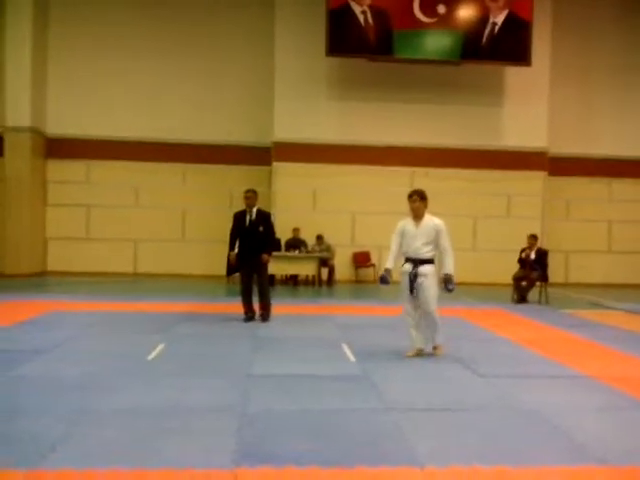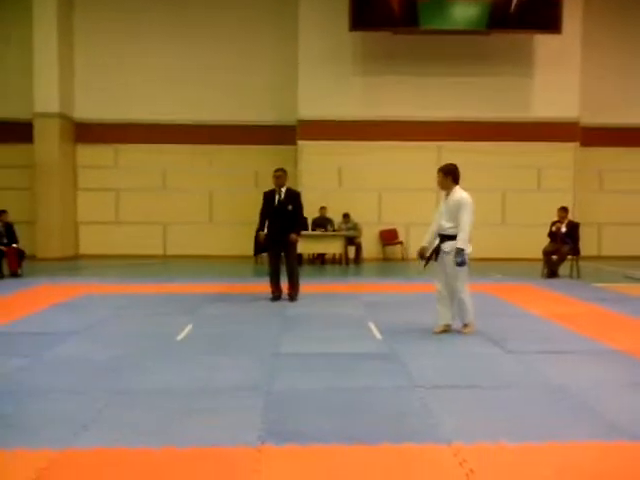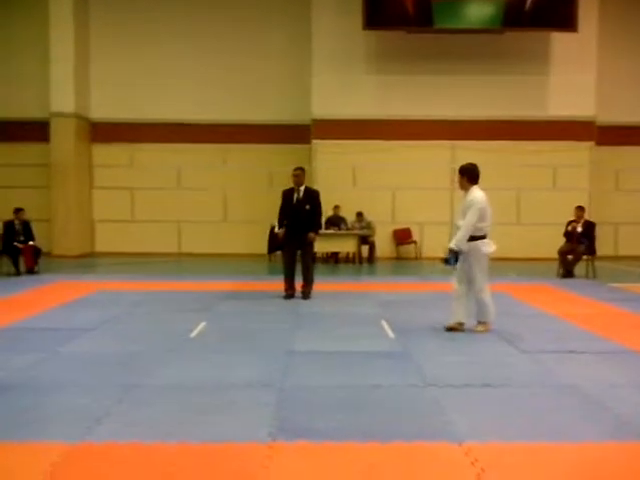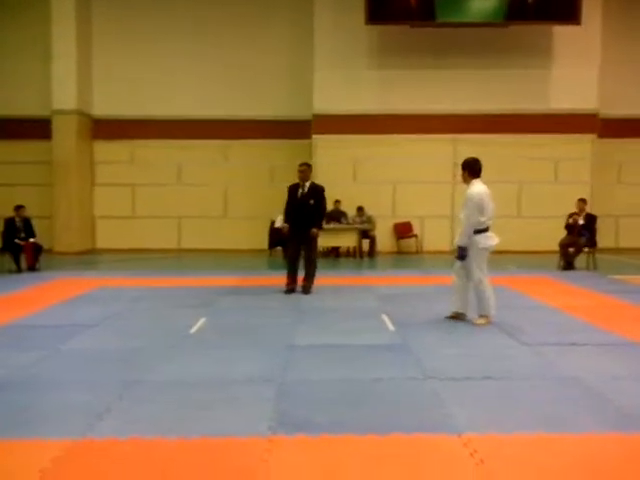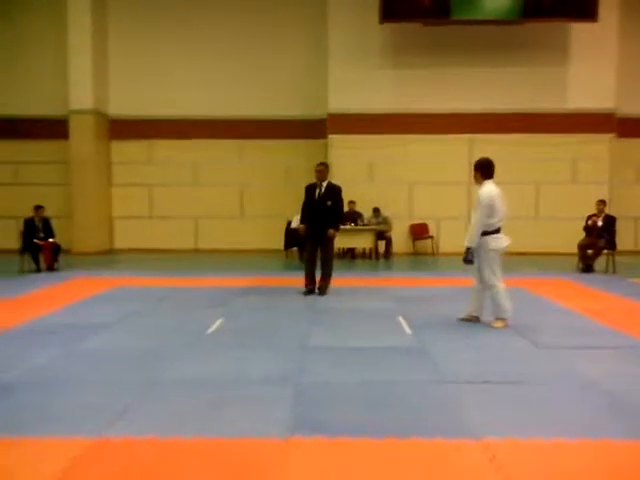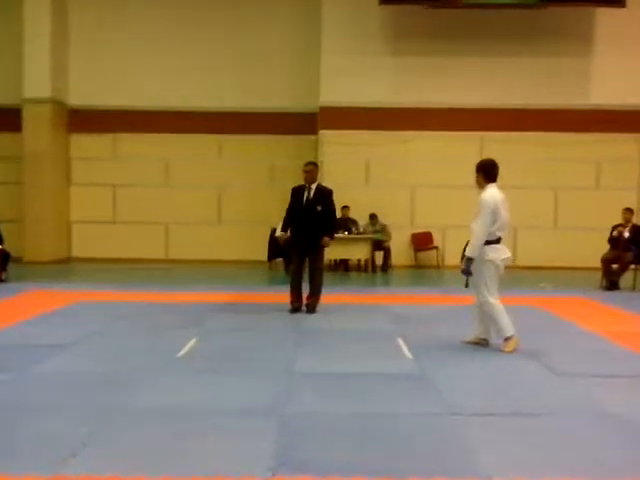
dt=0.3s
person 1, frame 1
left shoulder: (436, 224)
right shoulder: (403, 225)
left elbow: (445, 249)
right elbow: (395, 248)
left wrist: (448, 273)
right wrist: (388, 268)
left hip: (427, 270)
right hip: (409, 270)
left knee: (429, 308)
right knee: (411, 310)
left ankle: (436, 343)
right ankle: (418, 346)
person 1, frame 2
left shoulder: (463, 198)
right shoulder: (445, 198)
left elbow: (464, 225)
right elbow: (437, 224)
left wrist: (460, 248)
right wrist: (425, 244)
left hip: (454, 246)
right hip: (443, 245)
left knee: (458, 286)
right knee: (442, 287)
left ankle: (468, 321)
right ankle: (445, 322)
person 1, frame 3
left shoulder: (477, 198)
right shoulder: (471, 196)
left elbow: (468, 226)
left wrist: (453, 247)
left hip: (476, 247)
right hip: (468, 246)
left knee: (479, 285)
right knee: (460, 284)
left ankle: (485, 321)
right ankle: (459, 320)
person 1, frame 4
left shoulder: (473, 192)
right shoulder: (481, 189)
left elbow: (469, 222)
left wrist: (460, 245)
left hip: (477, 239)
right hip: (476, 238)
left knee: (478, 277)
right knee: (461, 273)
left ankle: (486, 313)
right ankle: (460, 310)
person 1, frame 5
left shoulder: (485, 193)
right shoulder: (494, 190)
left elbow: (478, 223)
left wrist: (469, 246)
left hip: (487, 241)
right hip: (490, 238)
left knee: (492, 280)
right knee: (480, 279)
left ankle: (502, 316)
right ankle: (475, 313)
person 1, frame 6
left shoulder: (487, 197)
right shoulder: (498, 195)
left elbow: (480, 231)
left wrist: (469, 257)
left hip: (486, 253)
right hip: (493, 249)
left knee: (487, 297)
right knee: (484, 296)
left ankle: (509, 336)
right ankle: (483, 335)
person 2, frame 1
left shoulder: (265, 215)
right shoulder: (238, 216)
left elbow: (271, 235)
right elbow: (234, 234)
left wrist: (267, 253)
right wrist: (232, 251)
left hip: (260, 256)
right hip: (244, 255)
left knee: (263, 285)
right knee: (245, 285)
left ankle: (265, 312)
right ankle: (249, 312)
person 2, frame 2
left shoulder: (294, 195)
right shoulder: (267, 195)
left elbow: (299, 215)
right elbow: (263, 214)
left wrist: (296, 232)
right wrist: (261, 230)
left hip: (289, 235)
right hip: (272, 235)
left knee: (291, 264)
right knee: (273, 265)
left ankle: (293, 292)
right ankle: (276, 292)
person 2, frame 3
left shoulder: (313, 193)
right shoulder: (286, 193)
left elbow: (317, 214)
right elbow: (282, 211)
left wrist: (314, 231)
right wrist: (280, 227)
left hip: (306, 234)
right hip: (290, 233)
left knee: (307, 263)
right knee: (288, 263)
left ankle: (306, 290)
right ankle: (289, 290)
person 2, frame 4
left shoulder: (318, 189)
right shoulder: (292, 188)
left elbow: (322, 210)
right elbow: (288, 207)
left wrist: (317, 227)
right wrist: (286, 223)
left hip: (310, 229)
right hip: (294, 228)
left knee: (310, 258)
right knee: (292, 257)
left ankle: (307, 285)
right ankle: (291, 284)
person 2, frame 5
left shoulder: (335, 189)
right shoulder: (309, 188)
left elbow: (339, 211)
right elbow: (305, 207)
left wrist: (334, 228)
right wrist: (302, 223)
left hip: (327, 230)
right hip: (311, 229)
left knee: (326, 259)
right knee: (309, 258)
left ankle: (323, 286)
right ankle: (310, 285)
person 2, frame 6
left shoulder: (325, 192)
right shoulder: (296, 191)
left elbow: (331, 216)
right elbow: (291, 212)
left wrist: (328, 236)
right wrist: (284, 230)
left hip: (316, 239)
right hip: (297, 237)
left knee: (315, 272)
right knee: (295, 271)
left ankle: (312, 302)
right ankle: (296, 302)
